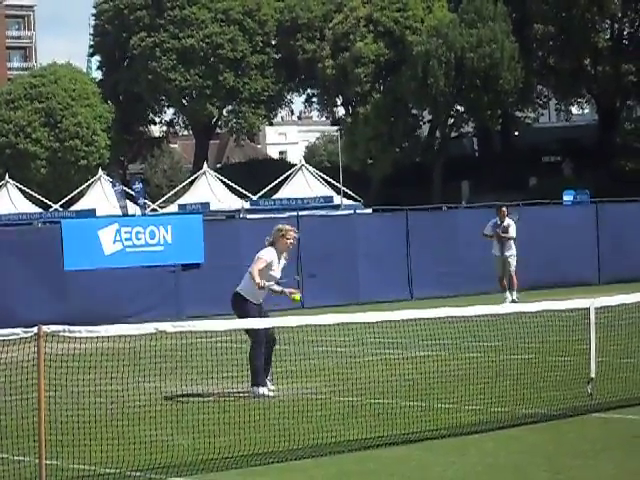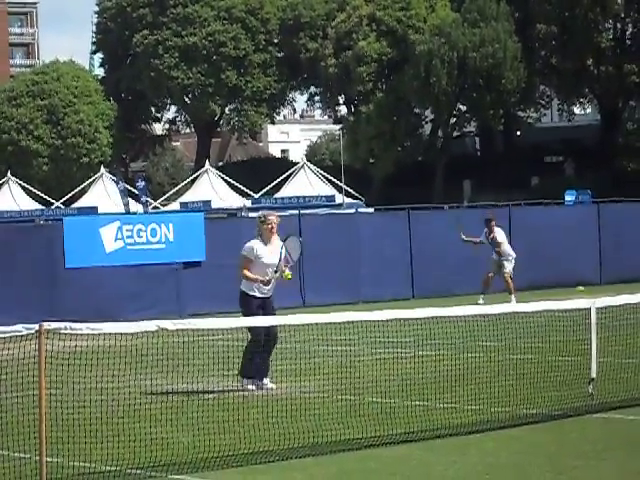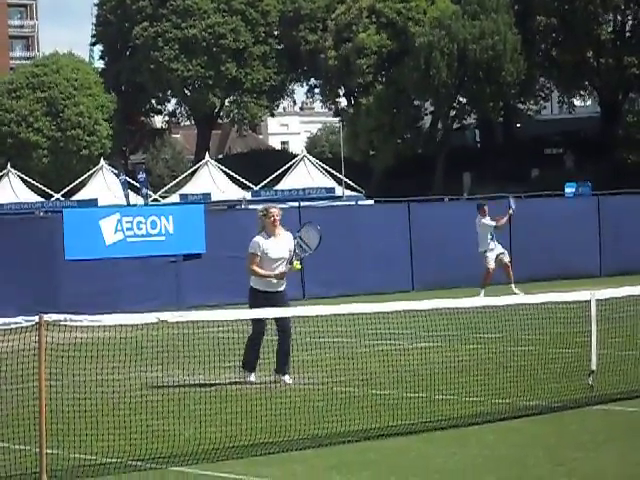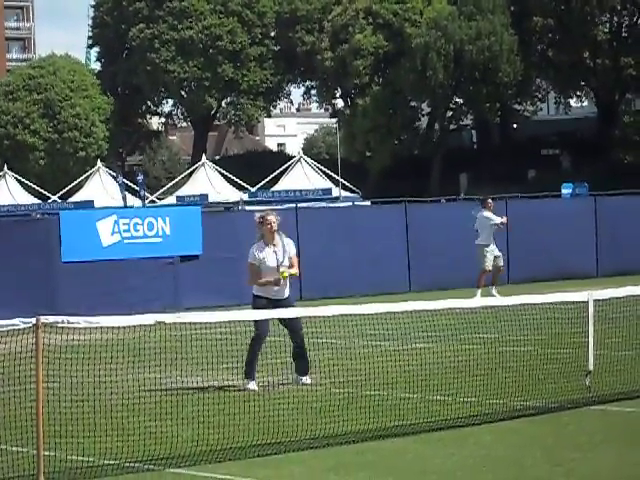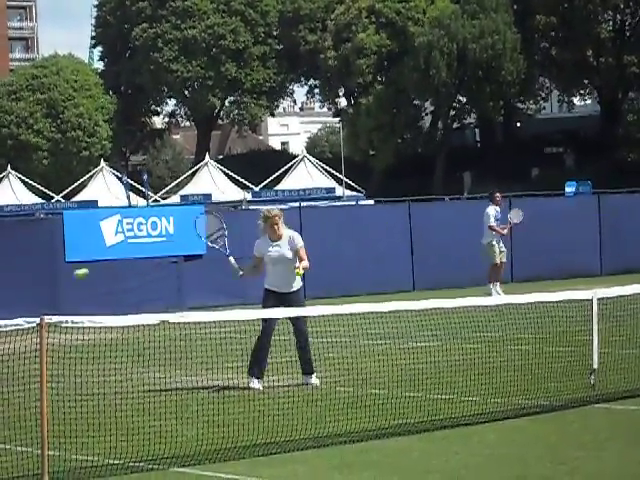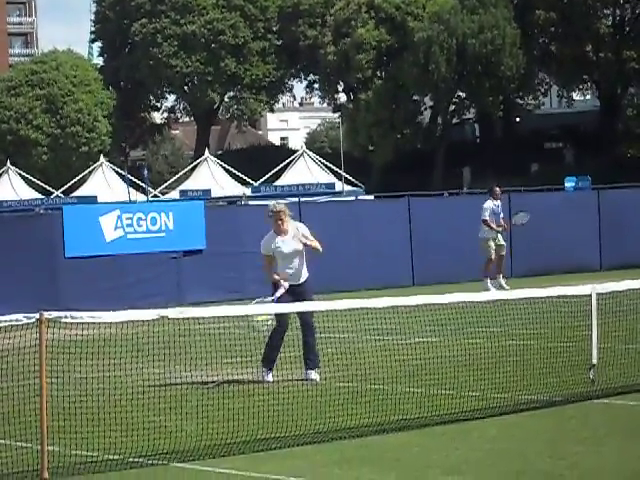
dt=0.4s
person 1, frame 1
left shoulder: (281, 258)
right shoulder: (268, 254)
right elbow: (253, 269)
left wrist: (284, 291)
right wrist: (258, 281)
left hip: (255, 302)
right hip: (243, 300)
left knee: (269, 338)
right knee: (258, 339)
left ankle: (263, 379)
right ankle: (257, 385)
person 1, frame 2
left shoulder: (280, 245)
right shoulder: (252, 246)
right elbow: (242, 271)
left wrist: (283, 273)
right wrist: (259, 280)
left hip: (267, 298)
right hip: (250, 297)
left knee: (272, 336)
right knee: (257, 336)
left ankle: (261, 377)
right ankle: (247, 378)
person 1, frame 3
left shoulder: (288, 237)
right shoulder: (258, 241)
right elbow: (252, 269)
right wrist: (273, 275)
left hip: (279, 291)
right hip: (259, 292)
left knee: (285, 330)
right knee: (258, 331)
left ankle: (282, 371)
right ankle: (249, 369)
person 1, frame 4
left shoulder: (288, 243)
right shoulder: (256, 251)
left elbow: (295, 270)
right elbow: (253, 280)
left wrist: (286, 272)
right wrist: (270, 281)
left hip: (283, 298)
right hip: (262, 299)
left knee: (298, 334)
right knee: (260, 335)
left ankle: (302, 373)
right ankle: (250, 378)
person 1, frame 5
left shoulder: (293, 237)
right shoulder: (260, 244)
left elbow: (306, 262)
right elbow: (256, 266)
left wrist: (300, 267)
right wrist: (244, 271)
left hip: (294, 291)
right hip: (272, 293)
left knee: (301, 332)
right knee: (266, 333)
left ankle: (309, 374)
right ankle: (255, 376)
person 1, frame 6
left shoulder: (299, 228)
right shoulder: (267, 241)
left elbow: (318, 248)
right elbow: (269, 268)
left wrist: (306, 242)
right wrist: (276, 279)
left hip: (302, 284)
right hip: (282, 286)
left knee: (308, 325)
right knee: (281, 325)
left ankle: (311, 368)
right ankle: (267, 368)
